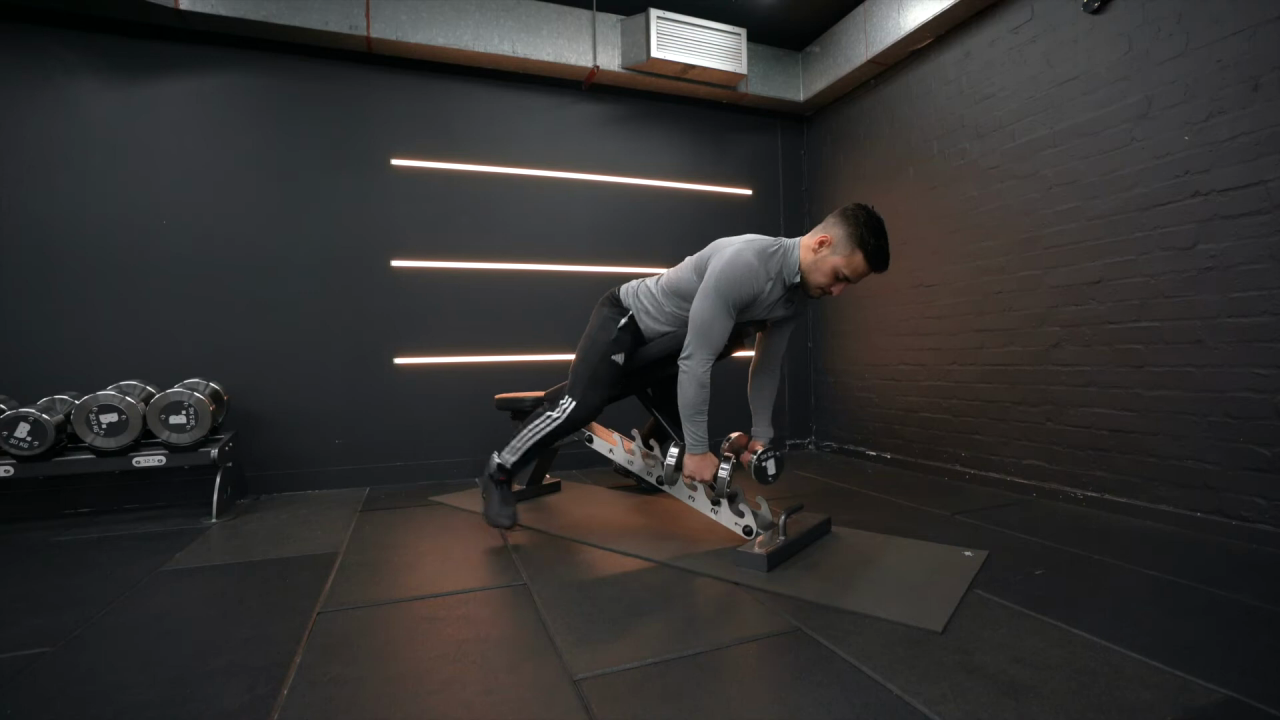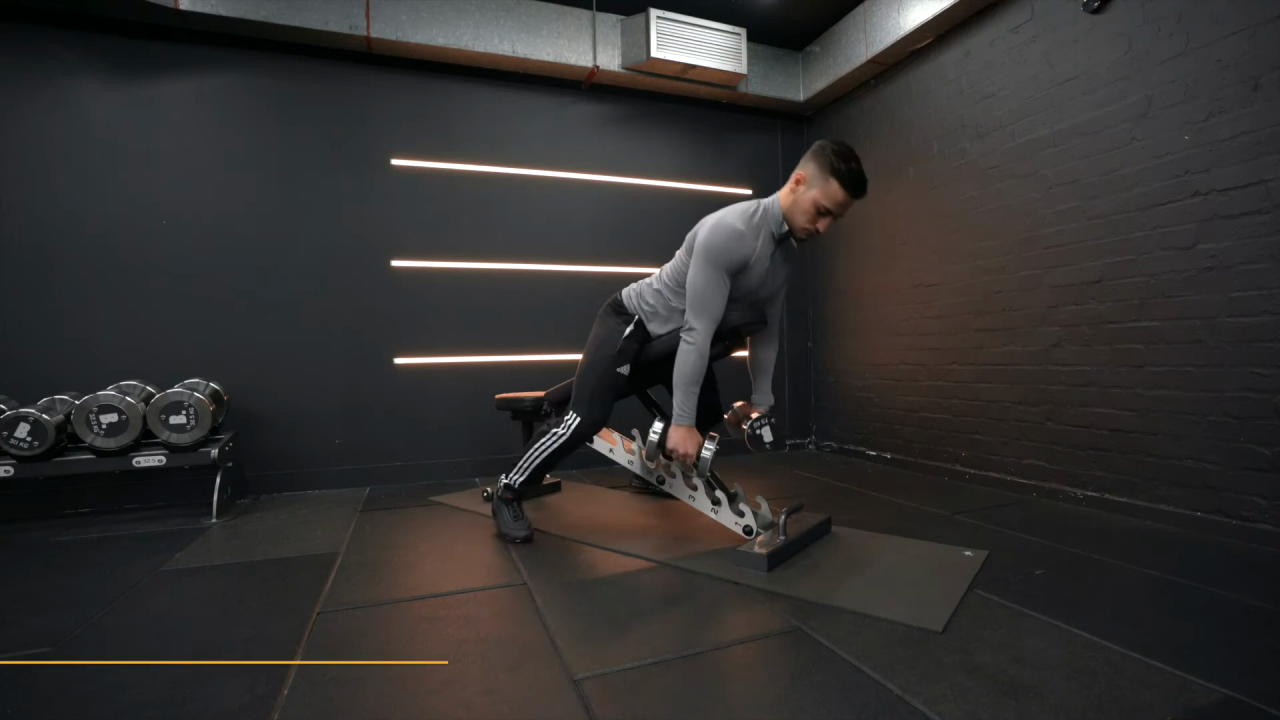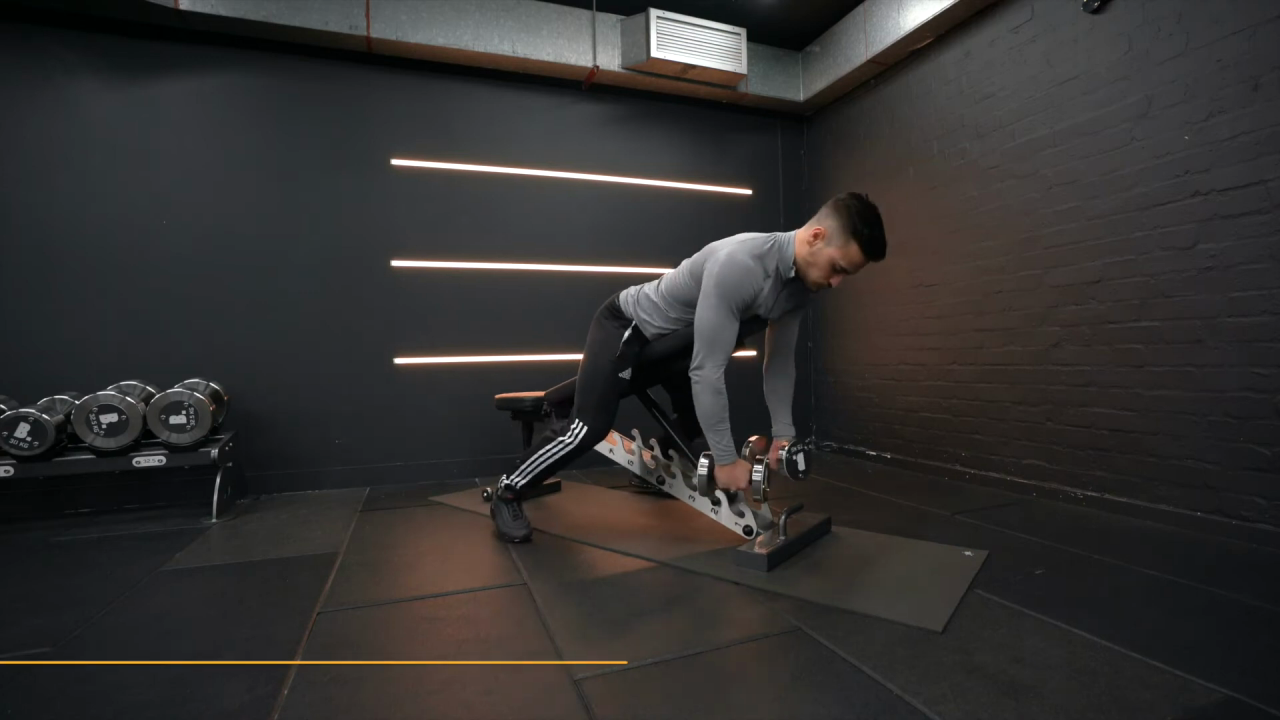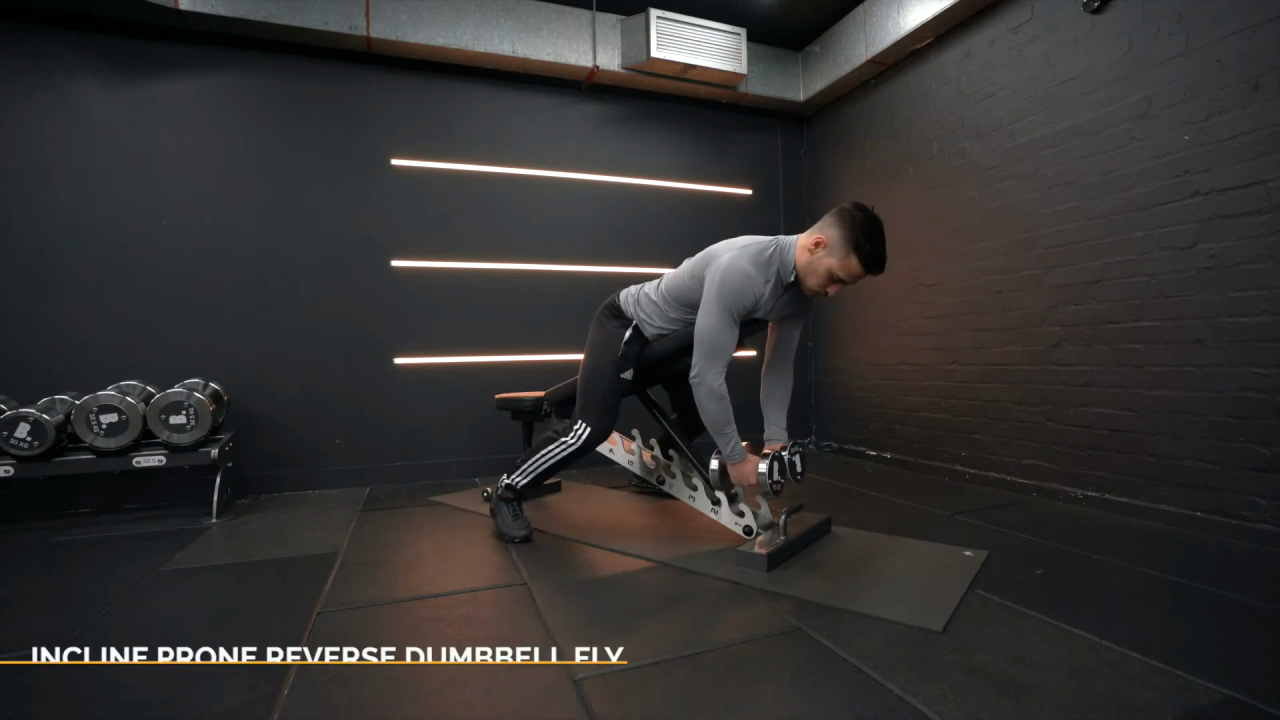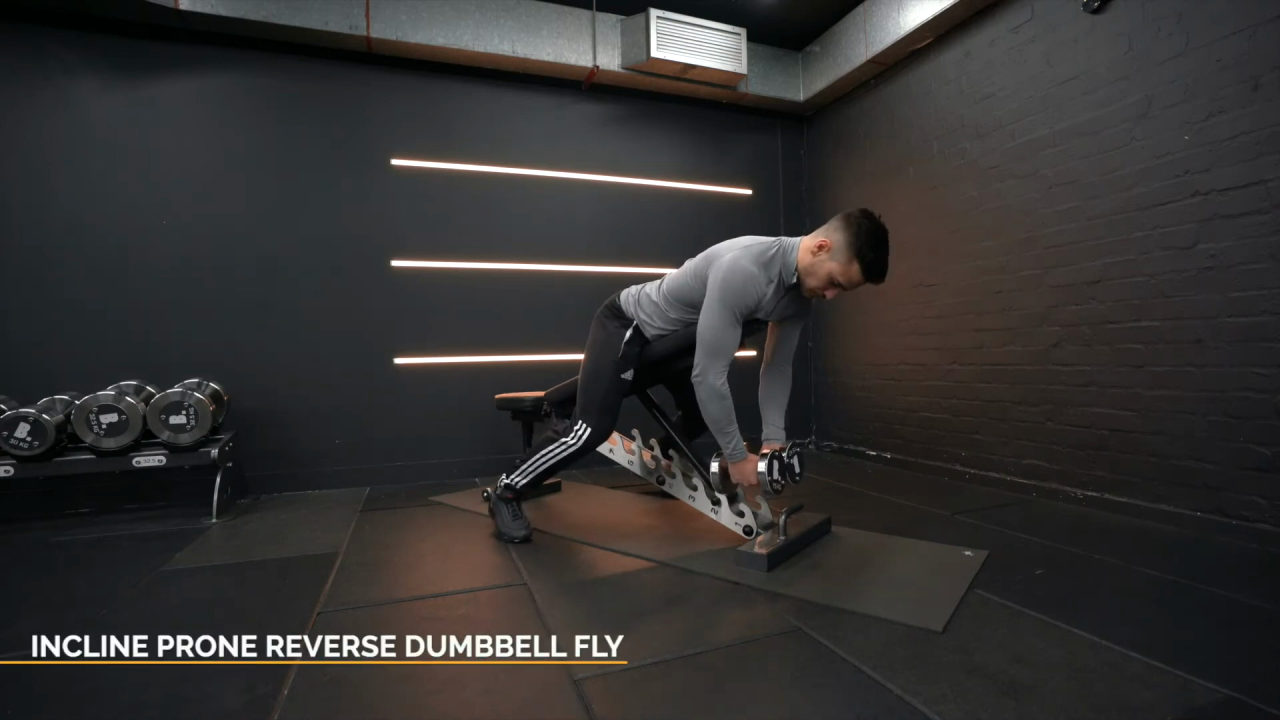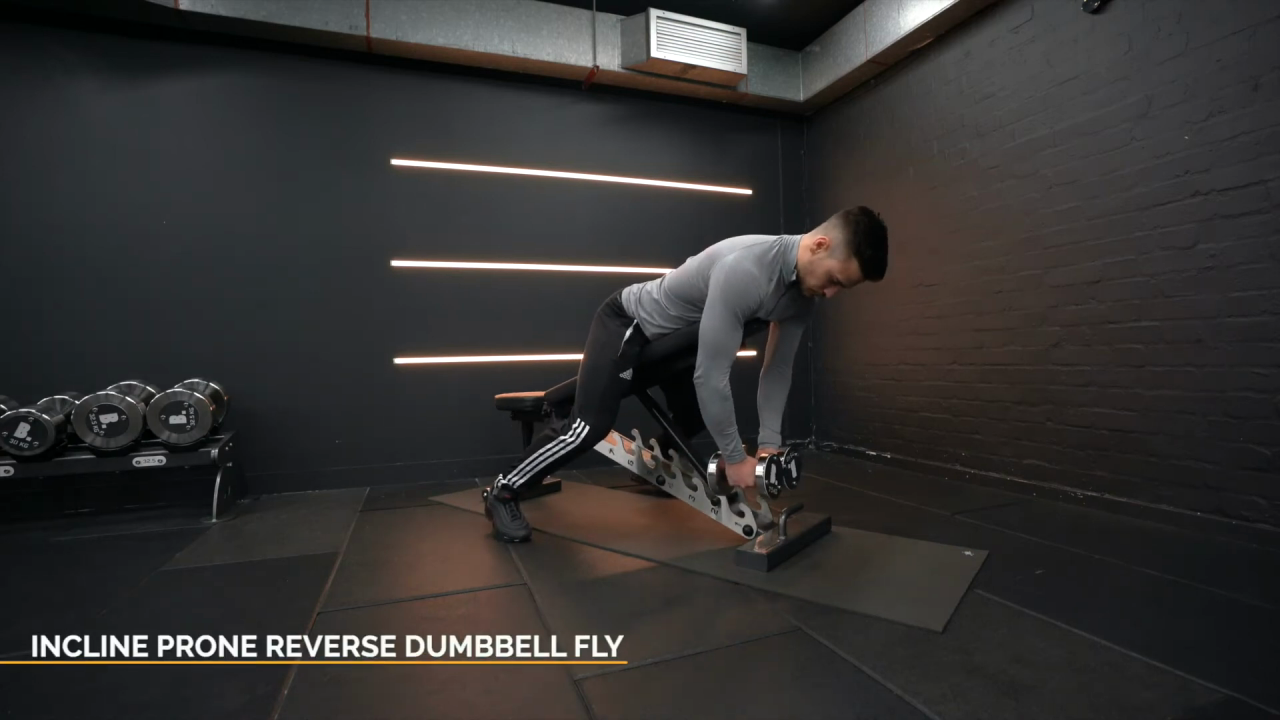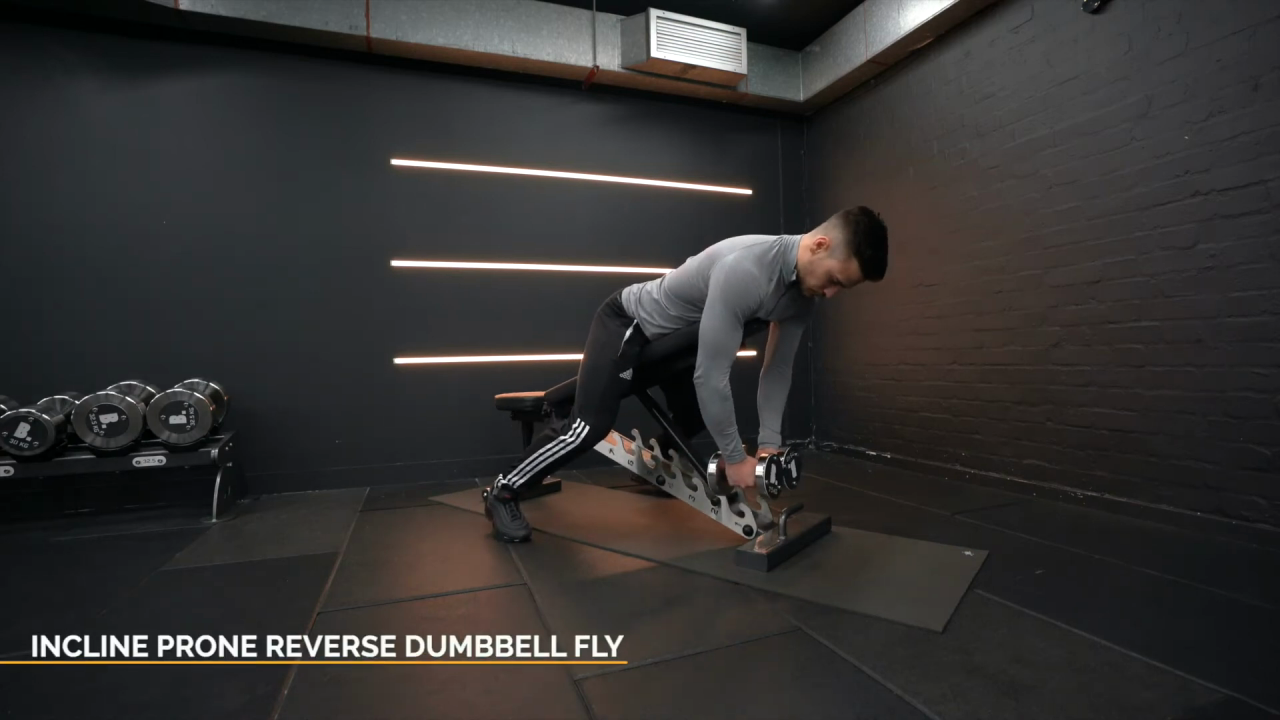
dt=0.7s
person 1, frame 1
left shoulder: (796, 293)
right shoulder: (744, 265)
left elbow: (768, 364)
right elbow: (697, 361)
left wrist: (760, 434)
right wrist: (696, 450)
left hip: (666, 333)
right hip: (626, 316)
left knee: (678, 411)
right knee: (583, 404)
right ankle: (499, 473)
person 1, frame 2
left shoulder: (785, 251)
right shoulder: (729, 230)
left elbow: (765, 329)
right elbow: (697, 332)
left wrist: (761, 401)
right wrist: (681, 422)
left hip: (673, 333)
right hip: (632, 320)
left knee: (708, 416)
right knee: (587, 419)
right ankle: (509, 491)
person 1, frame 3
left shoulder: (798, 287)
right shoulder: (738, 265)
left elbow: (780, 361)
right elbow: (707, 369)
left wrist: (783, 433)
right wrist: (726, 460)
left hip: (670, 336)
right hip: (627, 325)
left knee: (699, 415)
right knee: (590, 428)
right ankle: (508, 493)
person 1, frame 4
left shoulder: (799, 288)
right shoulder: (740, 270)
left elbow: (779, 365)
right elbow: (707, 375)
left wrist: (776, 438)
right wrist: (736, 458)
left hip: (671, 334)
right hip: (627, 323)
left knee: (699, 414)
right knee: (592, 428)
right ankle: (508, 492)
person 1, frame 5
left shoulder: (799, 292)
right shoulder: (743, 269)
left elbow: (777, 366)
right elbow: (708, 374)
left wrist: (774, 439)
right wrist: (737, 457)
left hip: (671, 334)
right hip: (627, 324)
left knee: (704, 413)
right knee: (592, 428)
right ankle: (506, 493)
person 1, frame 6
left shoulder: (802, 290)
right shoulder: (744, 270)
left elbow: (778, 367)
right elbow: (711, 375)
left wrist: (769, 443)
right wrist: (735, 459)
left hip: (672, 334)
right hip: (629, 322)
left knee: (696, 416)
right knee: (591, 426)
right ankle: (504, 492)
person 1, frame 7
left shoulder: (802, 290)
right shoulder: (744, 270)
left elbow: (778, 367)
right elbow: (710, 375)
left wrist: (769, 443)
right wrist: (735, 459)
left hip: (673, 333)
right hip: (629, 323)
left knee: (696, 417)
right knee: (591, 426)
right ankle: (503, 492)
